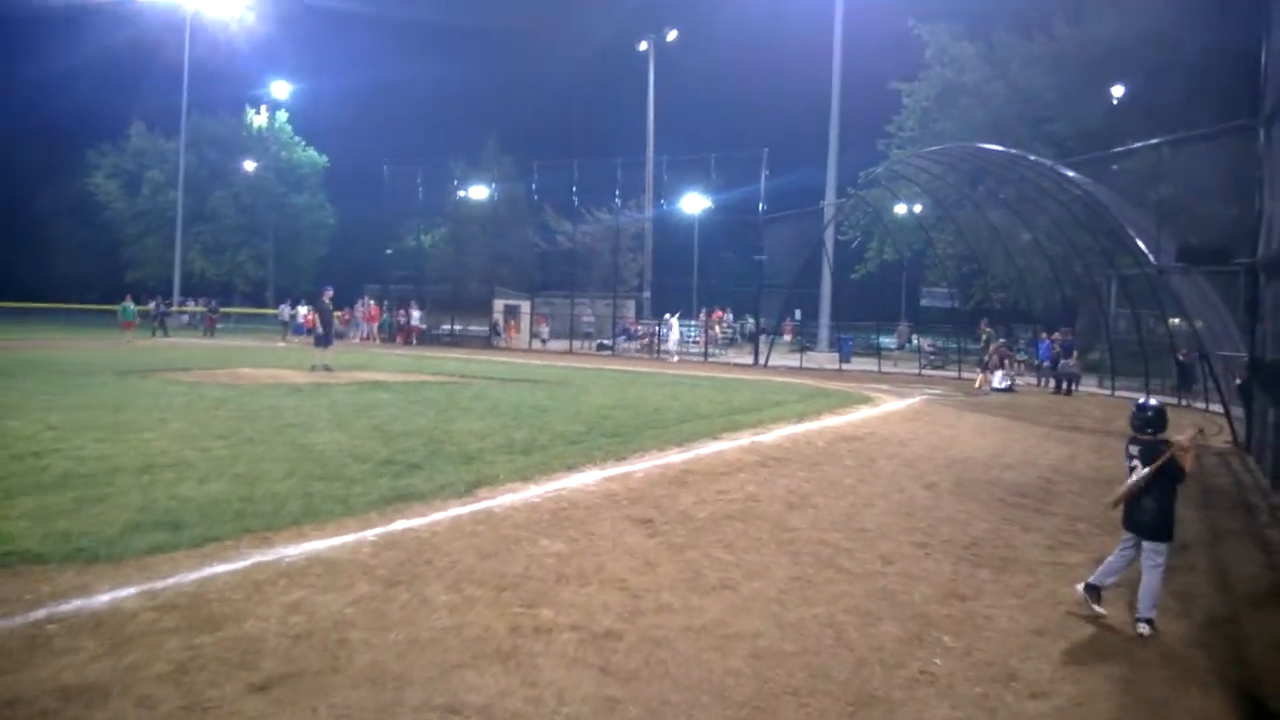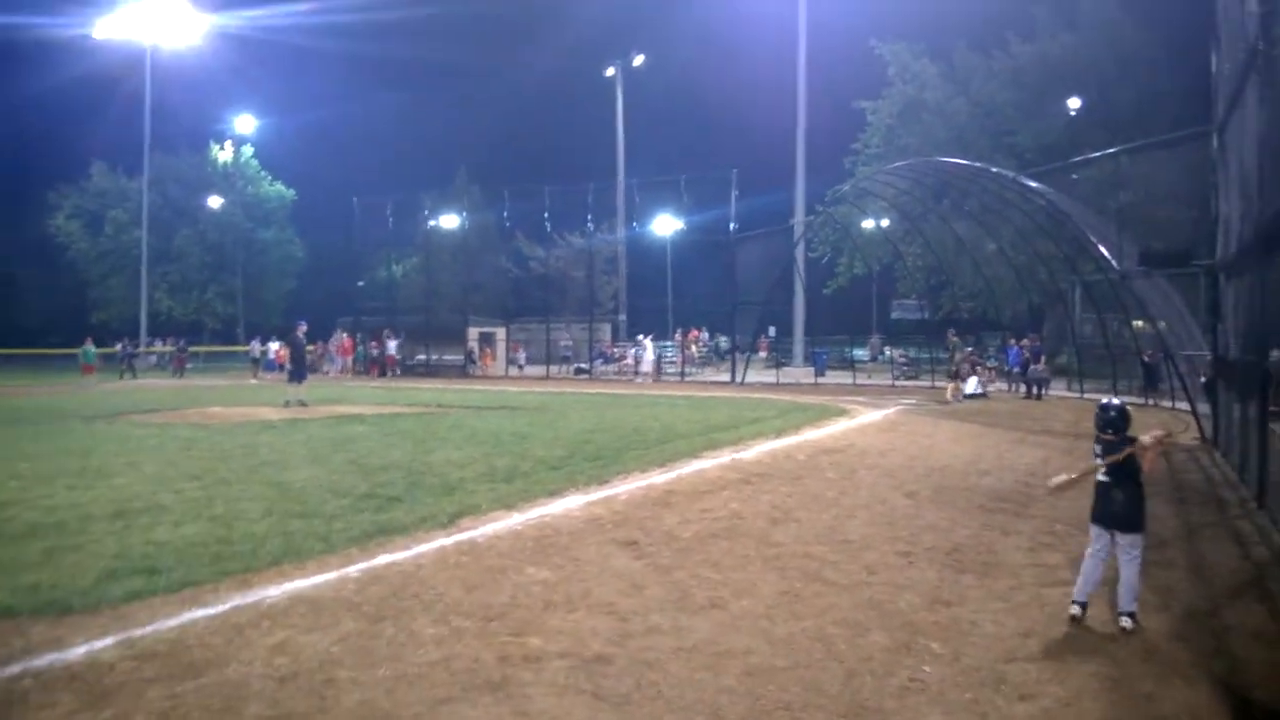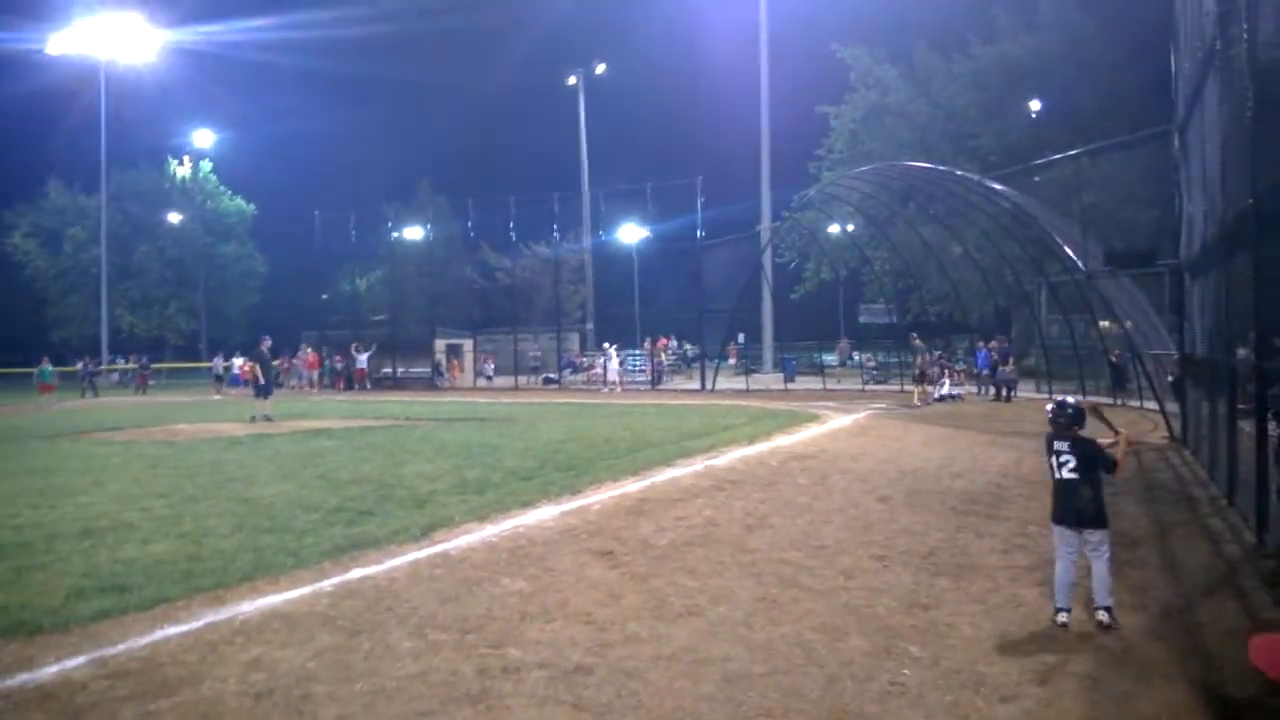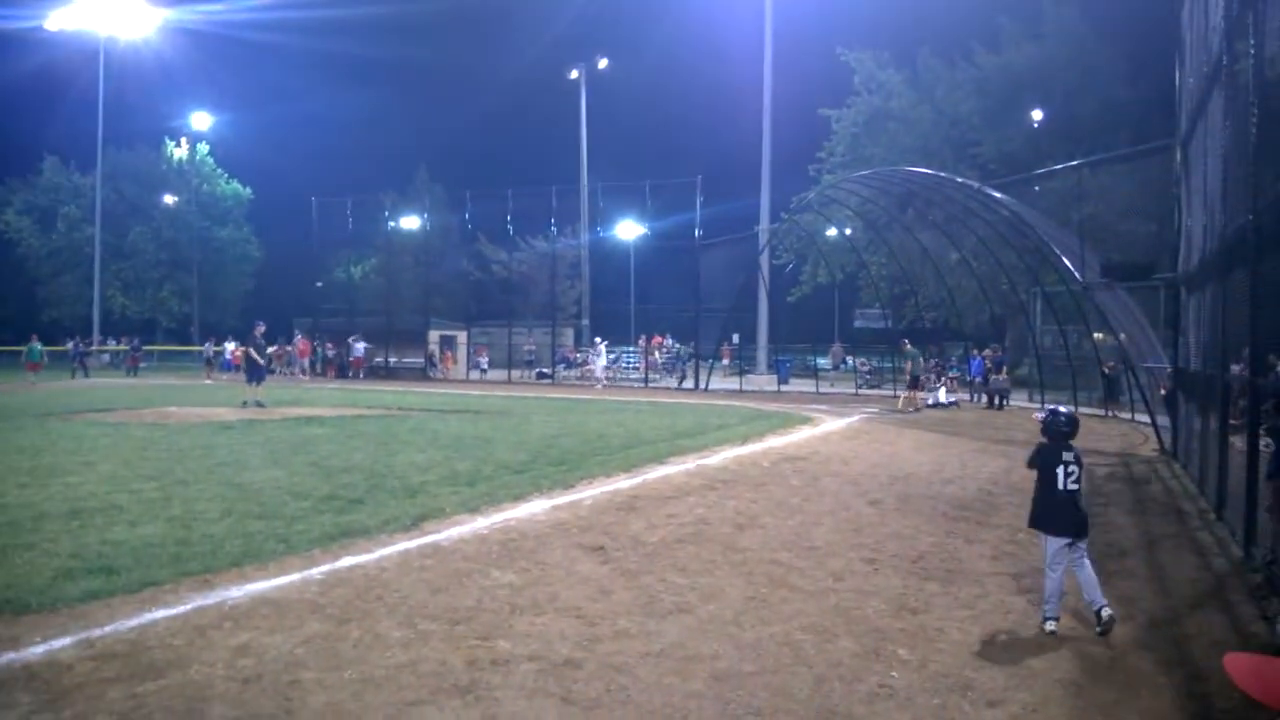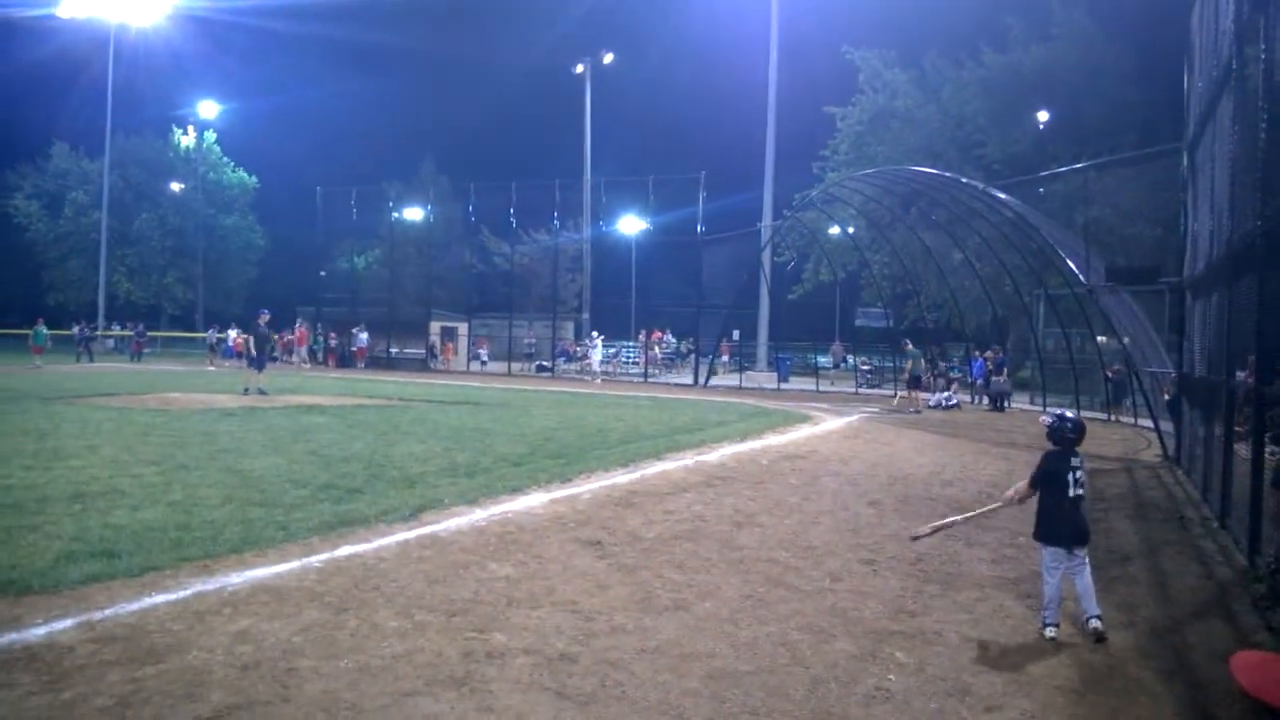
dt=0.3s
person 1, frame 1
left shoulder: (1134, 442)
right shoulder: (1157, 451)
right elbow: (1182, 474)
left wrist: (1180, 443)
right wrist: (1189, 449)
left hip: (1135, 514)
right hip: (1156, 519)
left knee: (1125, 552)
right knee: (1153, 568)
left ankle: (1092, 586)
right ankle: (1144, 620)
person 1, frame 2
left shoulder: (1100, 441)
right shoulder: (1119, 449)
left elbow: (1132, 443)
right elbow: (1140, 471)
left wrist: (1145, 442)
right wrist: (1149, 450)
left hip: (1101, 512)
right hip: (1127, 515)
left knee: (1095, 557)
right knee: (1129, 563)
left ankle: (1078, 604)
right ankle: (1126, 614)
person 1, frame 3
left shoulder: (1051, 440)
right shoulder: (1087, 445)
right elbow: (1114, 467)
left wrist: (1109, 442)
right wrist: (1121, 443)
left hip: (1063, 512)
right hip: (1092, 513)
left knee: (1064, 560)
right knee: (1099, 559)
left ankle: (1062, 610)
right ankle: (1103, 610)
person 1, frame 4
left shoulder: (1043, 450)
right shoulder: (1076, 455)
left elbow: (1031, 465)
left hip: (1054, 523)
right hip: (1077, 521)
left knee: (1054, 571)
right knee: (1082, 564)
left ankle: (1051, 619)
right ankle: (1102, 609)
person 1, frame 5
left shoulder: (1052, 457)
right shoulder: (1077, 458)
left elbow: (1033, 485)
left wrist: (1017, 496)
right wrist: (1018, 491)
left hip: (1054, 529)
right hip: (1078, 528)
left knee: (1052, 577)
right knee: (1082, 573)
left ankle: (1051, 625)
right ankle: (1094, 619)
